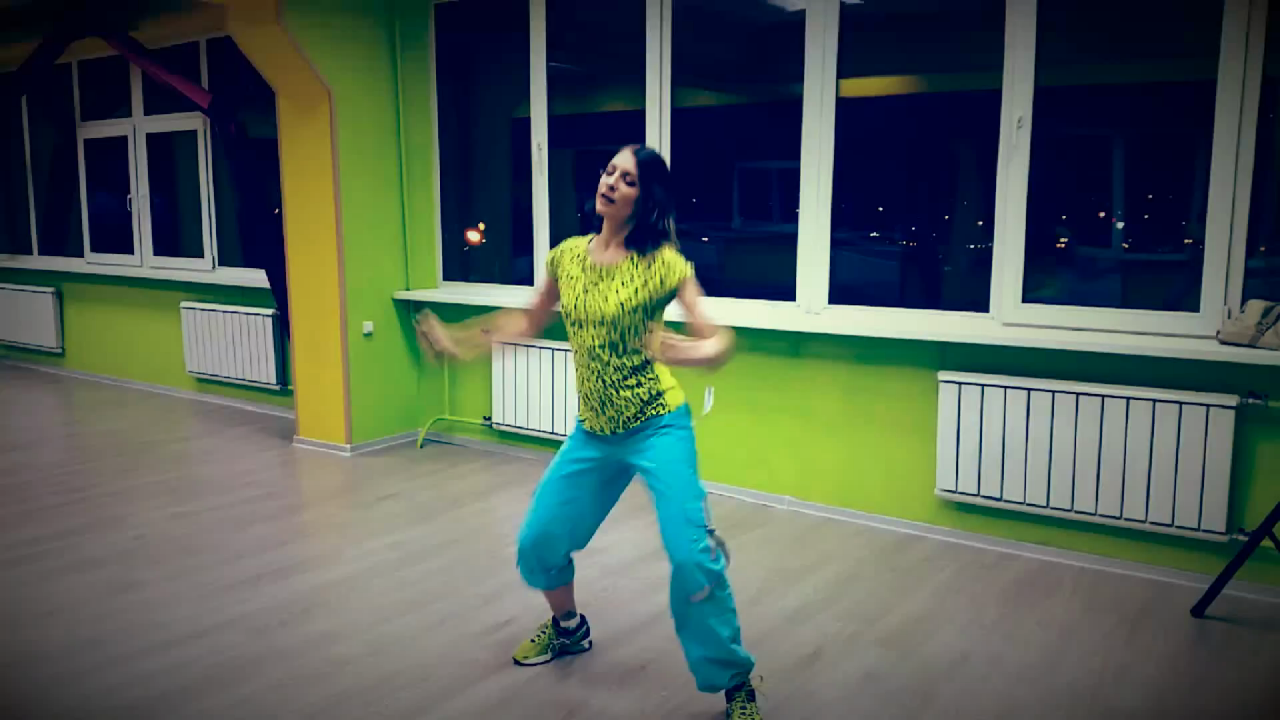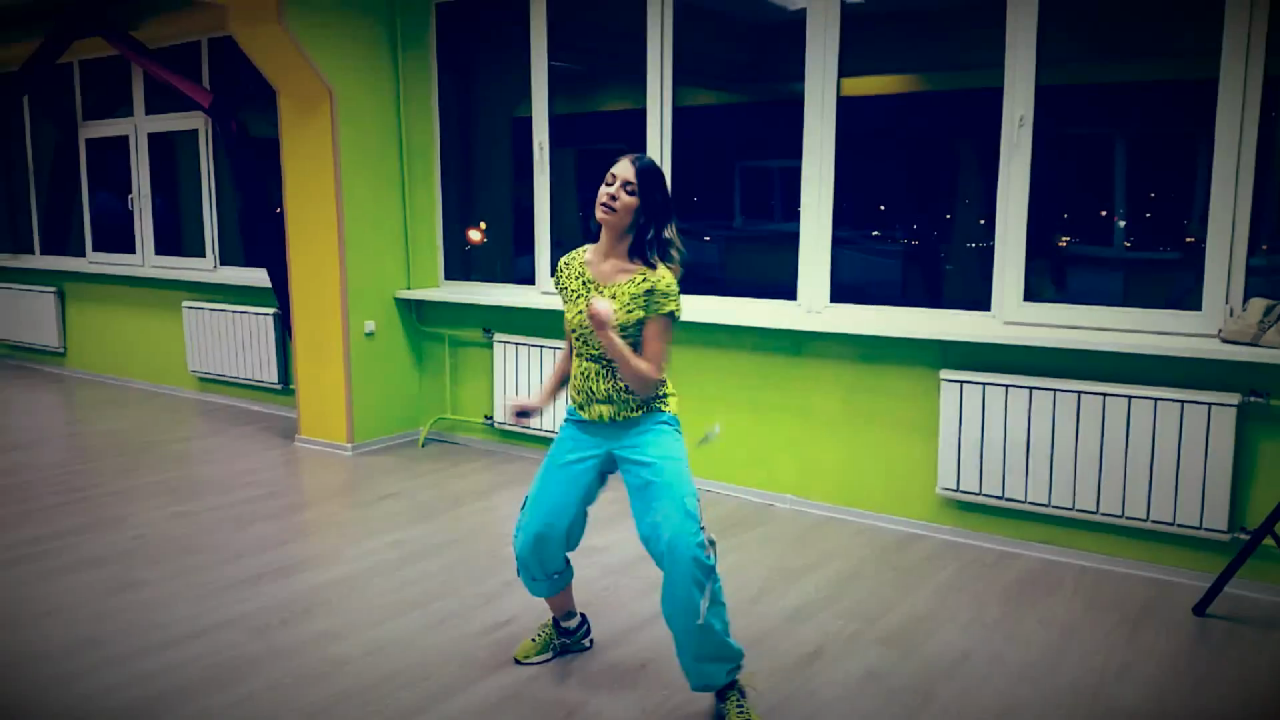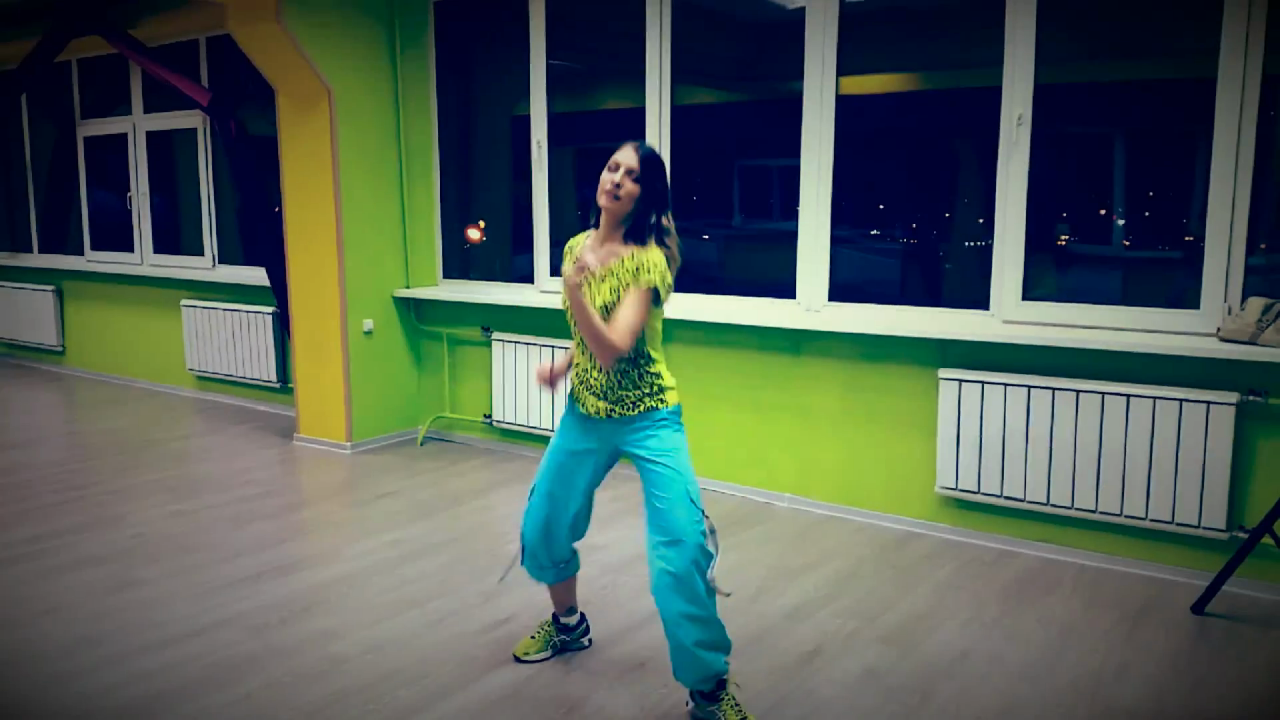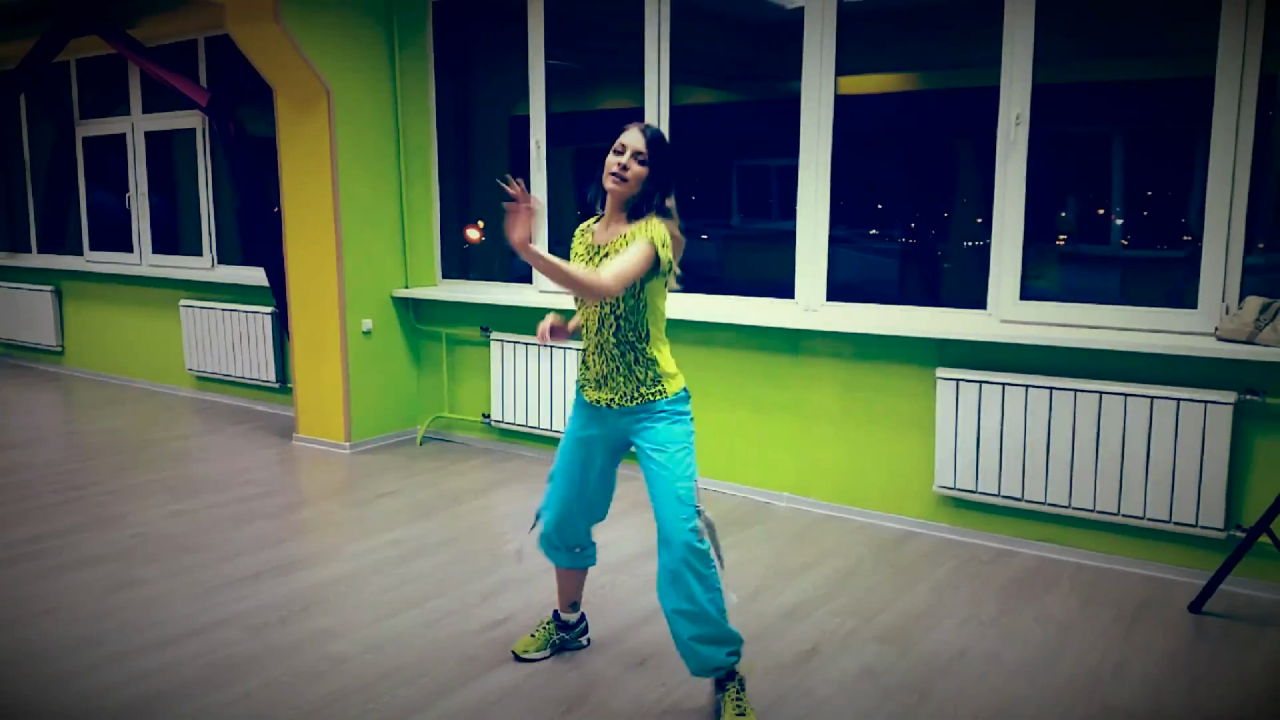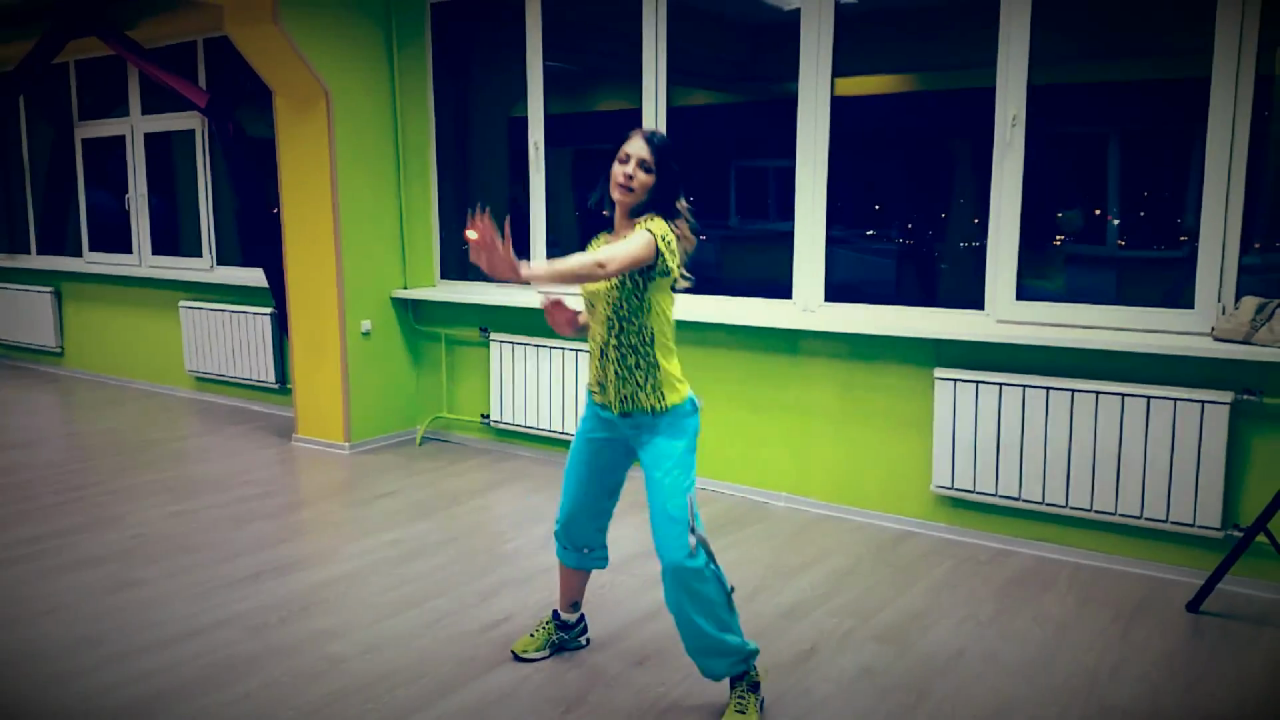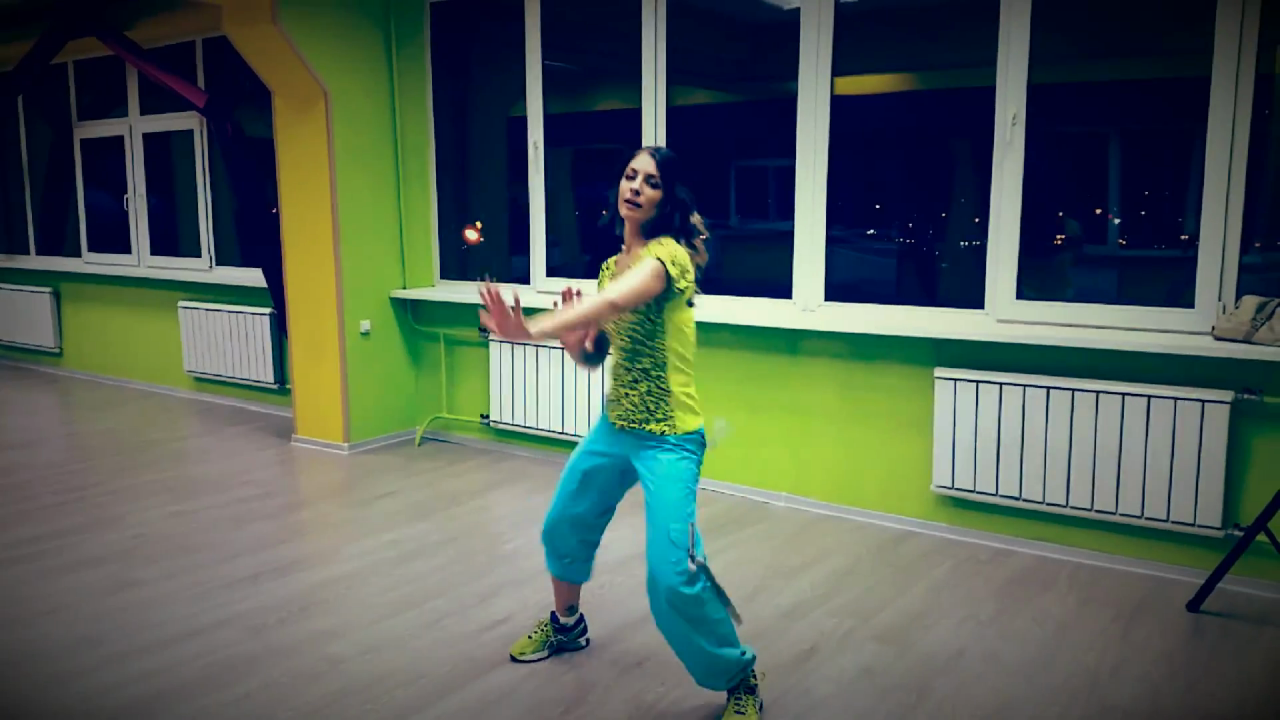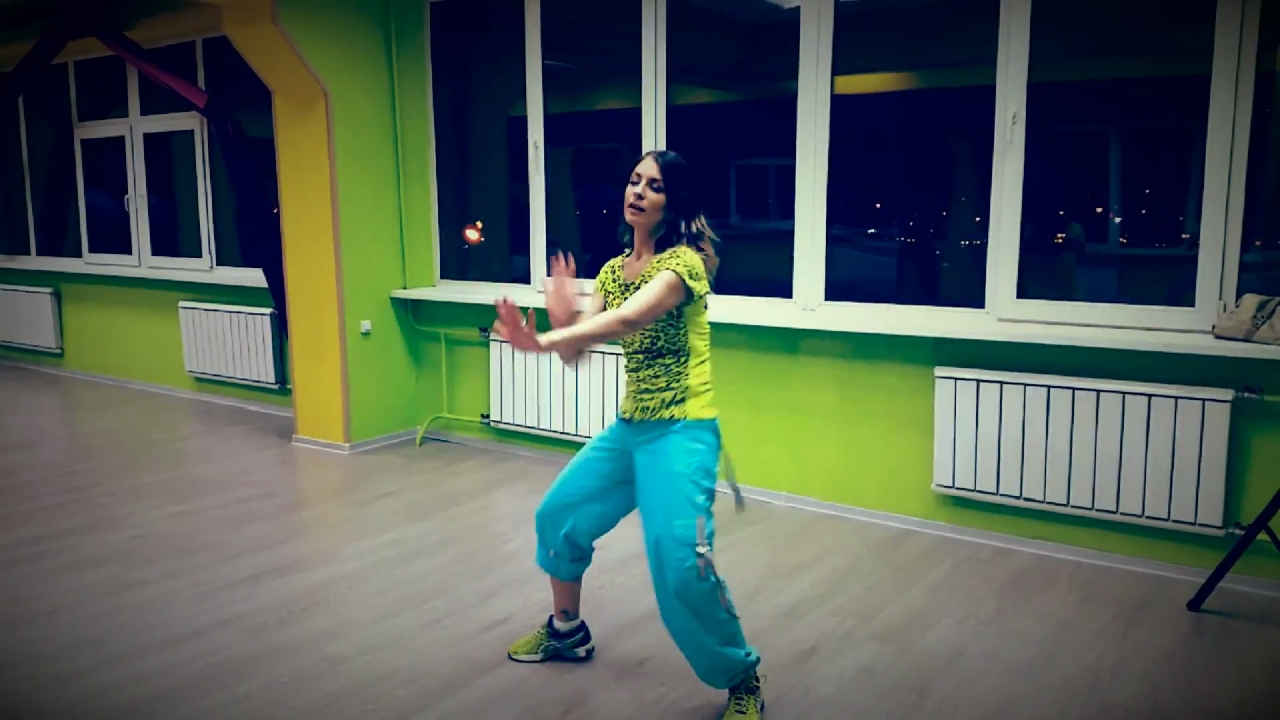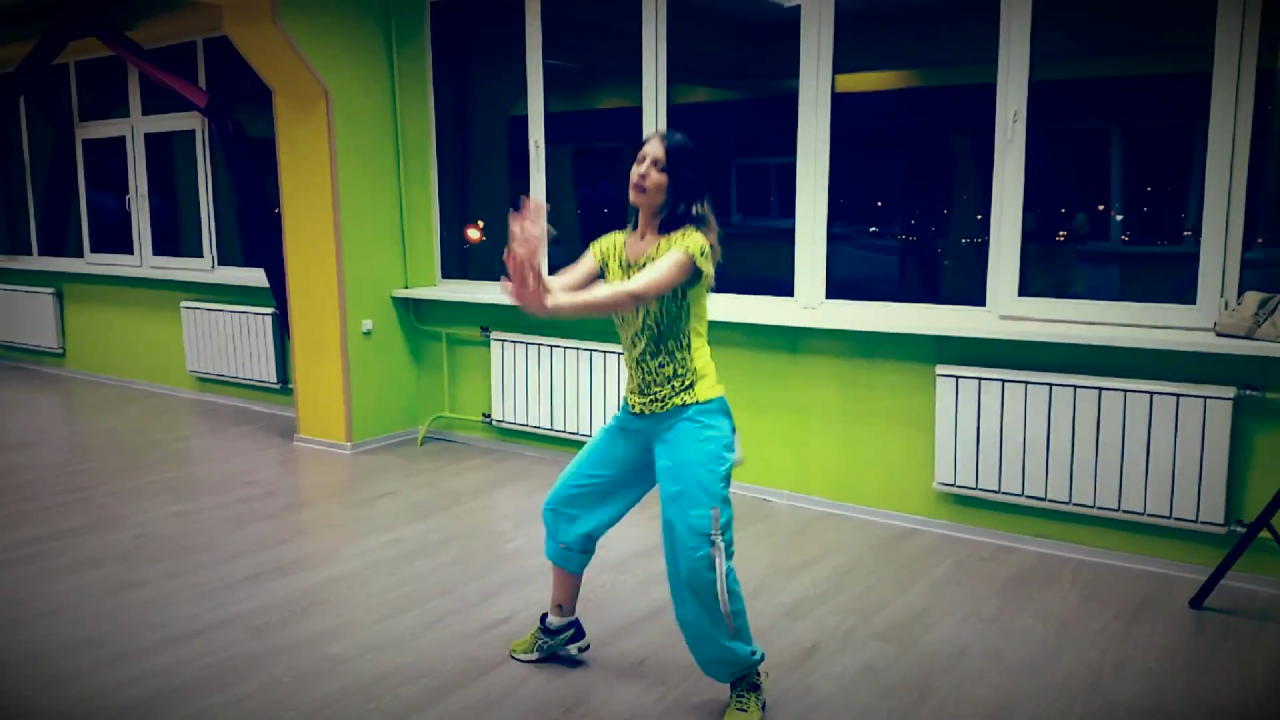
dt=0.1s
person 1, frame 1
left shoulder: (664, 264)
right shoulder: (567, 255)
left elbow: (720, 345)
right elbow: (529, 322)
left wrist: (682, 350)
right wrist: (460, 341)
left hip: (657, 427)
right hip: (594, 433)
left knee: (691, 555)
right knee: (539, 542)
right ankle: (568, 626)
person 1, frame 2
left shoulder: (657, 281)
right shoulder: (573, 265)
left elbow: (648, 380)
left wrist: (608, 334)
right wrist: (541, 397)
left hip: (649, 427)
right hip: (582, 428)
left knee: (683, 552)
right knee: (535, 543)
right ankle: (568, 627)
person 1, frame 3
left shoulder: (650, 259)
right shoulder: (574, 247)
left elbow: (615, 350)
left wrist: (583, 303)
right wrist: (564, 364)
left hip: (650, 420)
right hip: (584, 416)
left knee: (682, 540)
right knee: (542, 532)
right ankle: (568, 623)
person 1, frame 4
left shoulder: (653, 231)
right shoulder: (585, 233)
left elbow: (603, 285)
left wrist: (531, 251)
right wrist: (562, 324)
left hip: (658, 409)
right hip: (592, 407)
left knee: (682, 536)
right knee: (563, 518)
right ankle: (569, 621)
person 1, frame 5
left shoulder: (656, 232)
right shoulder: (603, 243)
left elbow: (593, 269)
left wrist: (516, 271)
right wrist: (569, 318)
left hip: (663, 416)
right hip: (605, 409)
left knee: (678, 550)
right knee: (577, 519)
right ankle: (568, 622)
person 1, frame 6
left shoulder: (669, 254)
right shoulder: (614, 265)
left elbow: (610, 304)
right elbow: (592, 356)
left wrist: (530, 330)
right wrist: (578, 339)
left hip: (669, 438)
right hip: (615, 429)
left knee: (671, 573)
right knee: (564, 527)
right ankle: (567, 624)
person 1, frame 7
left shoulder: (685, 261)
right shoulder: (612, 269)
left elbow: (624, 319)
right elbow: (576, 354)
left wrist: (541, 342)
right wrist: (559, 309)
left hip: (682, 433)
right hip: (628, 429)
left knee: (681, 565)
right knee: (559, 516)
right ankle: (565, 629)
person 1, frame 8
left shoulder: (691, 243)
right shoulder: (608, 246)
left elbow: (632, 294)
right elbow: (557, 293)
left wrist: (548, 305)
right wrist: (528, 258)
left hip: (693, 418)
right hip: (635, 418)
left knee: (695, 554)
right knee: (567, 506)
right ankle: (561, 626)
